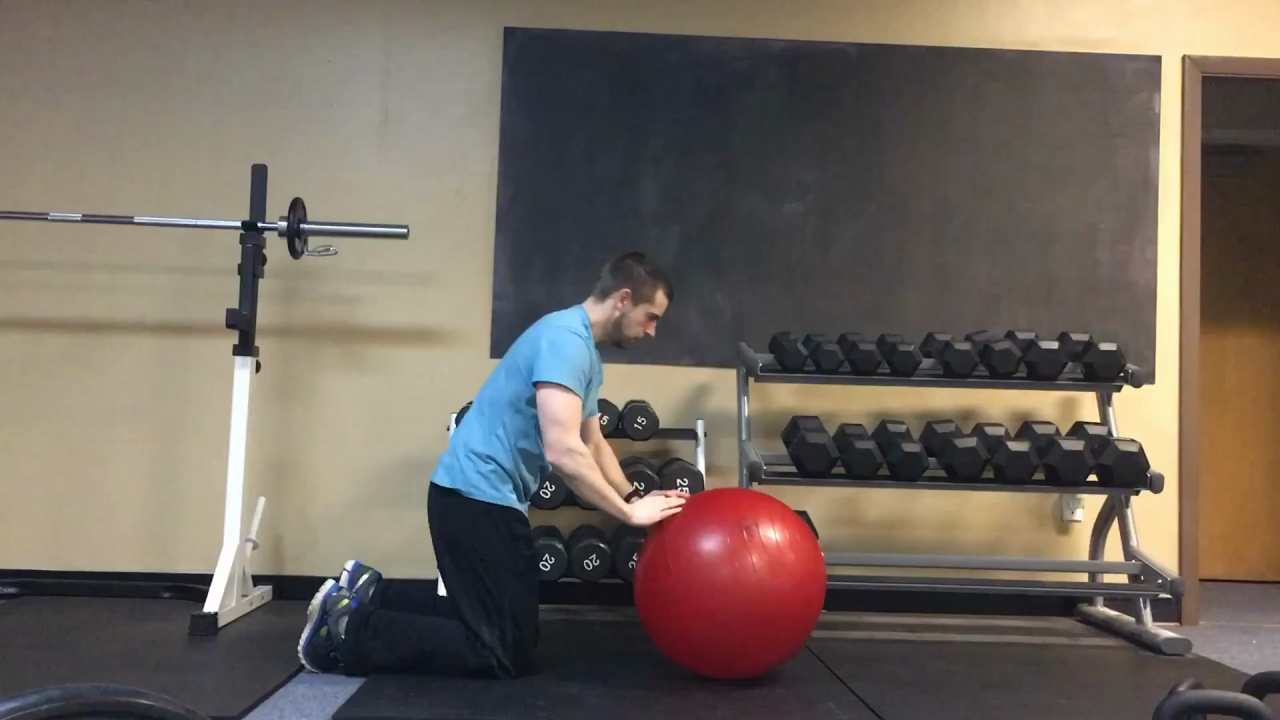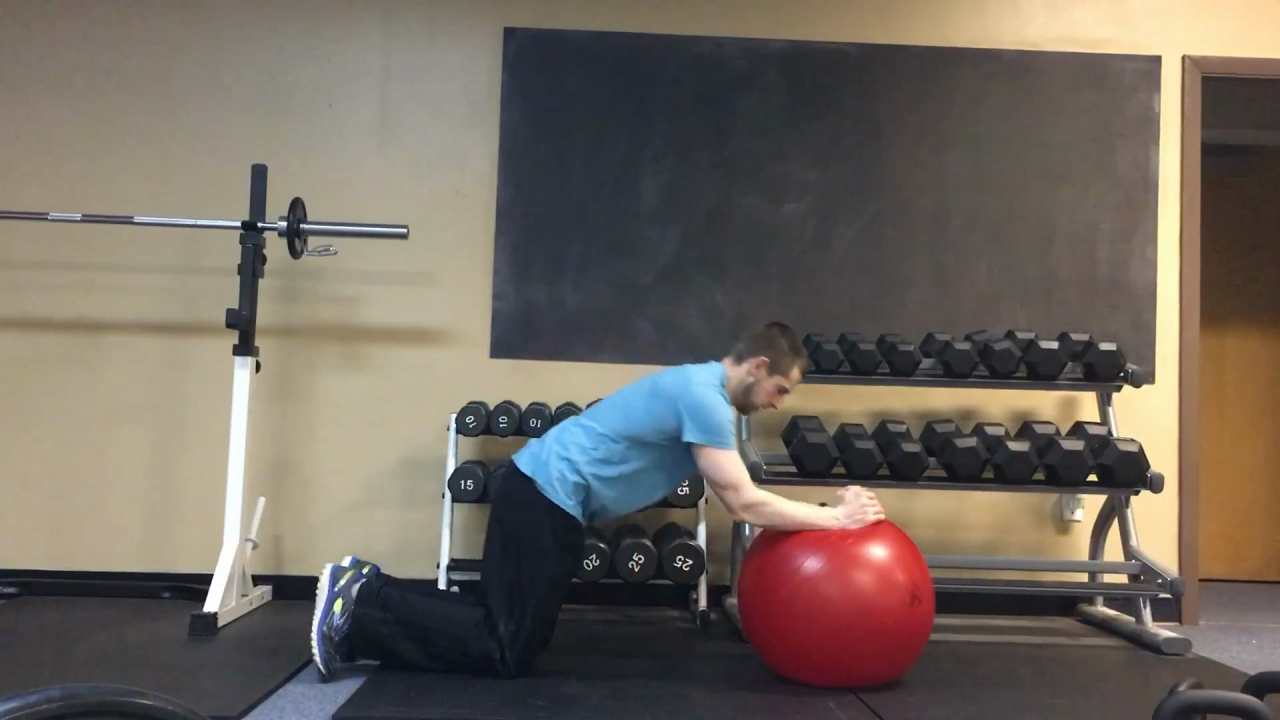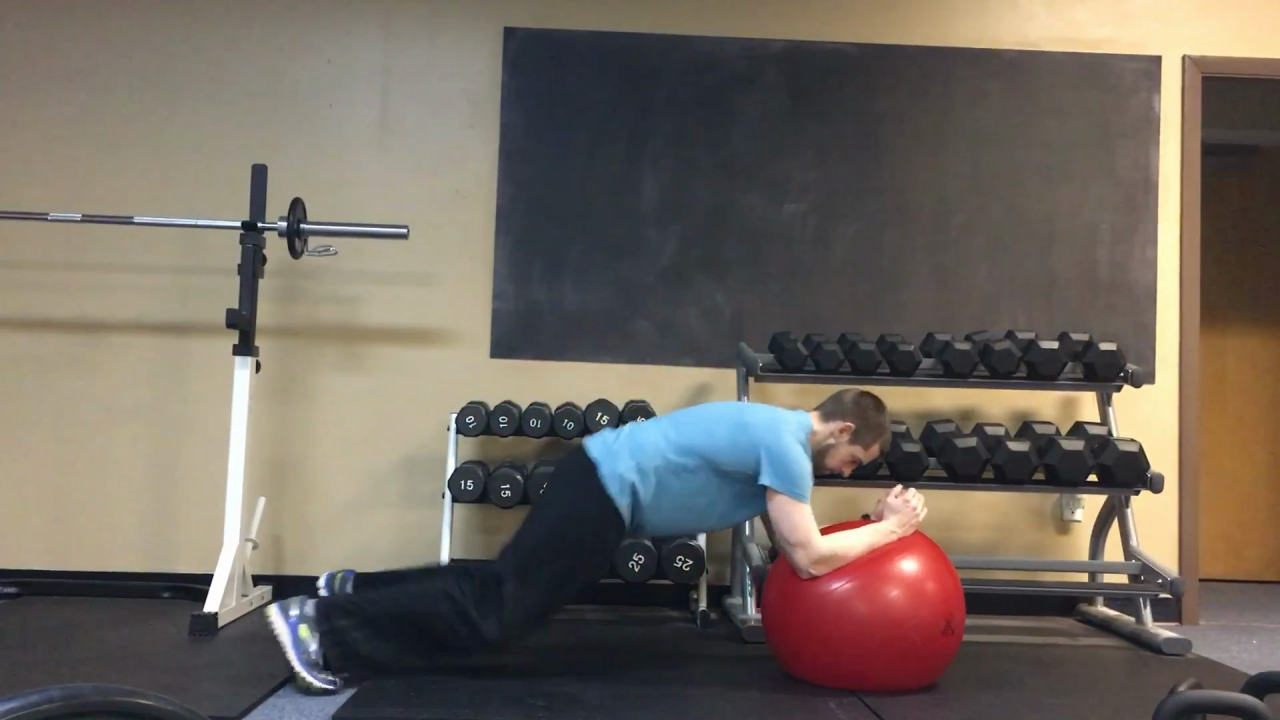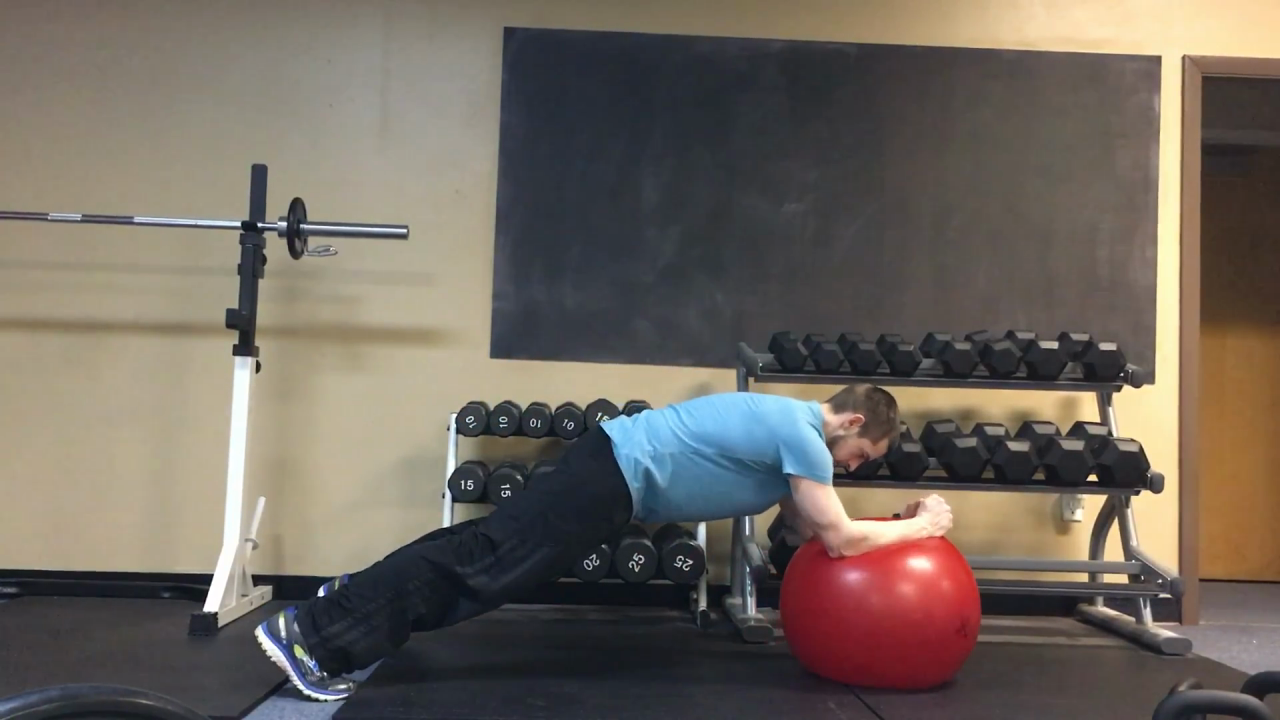
dt=1s
person 1, frame 1
left shoulder: (581, 346)
right shoulder: (566, 339)
left elbow: (593, 444)
right elbow: (563, 452)
left wrist: (633, 501)
right wrist: (628, 513)
left hip: (478, 494)
right hip: (476, 497)
left knee: (493, 625)
right knee: (506, 653)
left ankle: (368, 596)
right ankle: (349, 628)
person 1, frame 2
left shoulder: (703, 389)
right shoulder: (704, 398)
left elbow: (743, 498)
right elbow: (745, 505)
left wrist: (824, 509)
right wrist: (838, 518)
left hip: (539, 488)
right hip: (548, 495)
left knee: (501, 623)
right knee: (507, 649)
left ankle: (364, 589)
right ankle: (354, 611)
person 1, frame 3
left shoulder: (780, 433)
right shoulder: (788, 447)
left elbow: (789, 539)
right elbow: (808, 558)
left wrist: (874, 520)
right wrist: (889, 529)
left hip: (601, 475)
right hip: (605, 489)
left knee: (501, 591)
right knee: (496, 611)
left ankle: (347, 597)
right ankle: (321, 622)
person 1, frame 4
left shoulder: (791, 426)
right shoulder: (802, 436)
left elbow: (809, 527)
right elbow: (838, 540)
left wrist: (899, 521)
right wrist: (921, 526)
left hip: (612, 463)
right hip: (616, 475)
left knee: (485, 548)
right knee: (480, 565)
left ankle: (350, 597)
right ankle: (309, 634)
